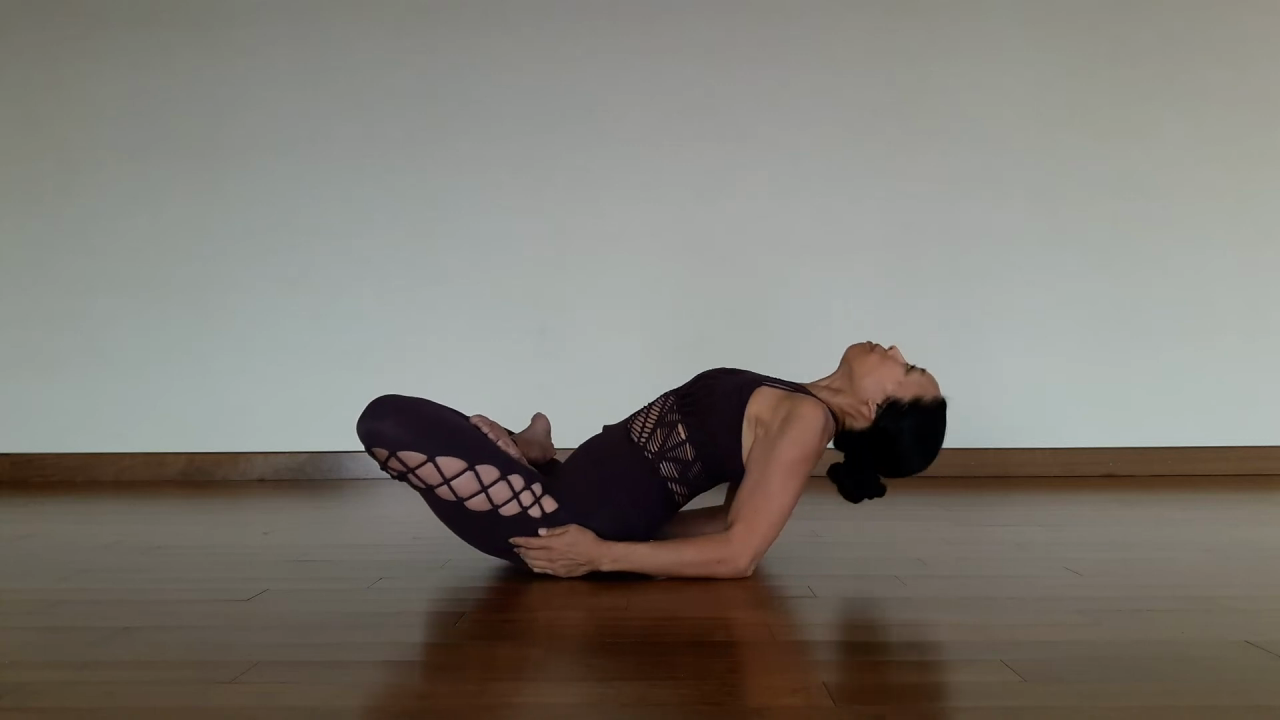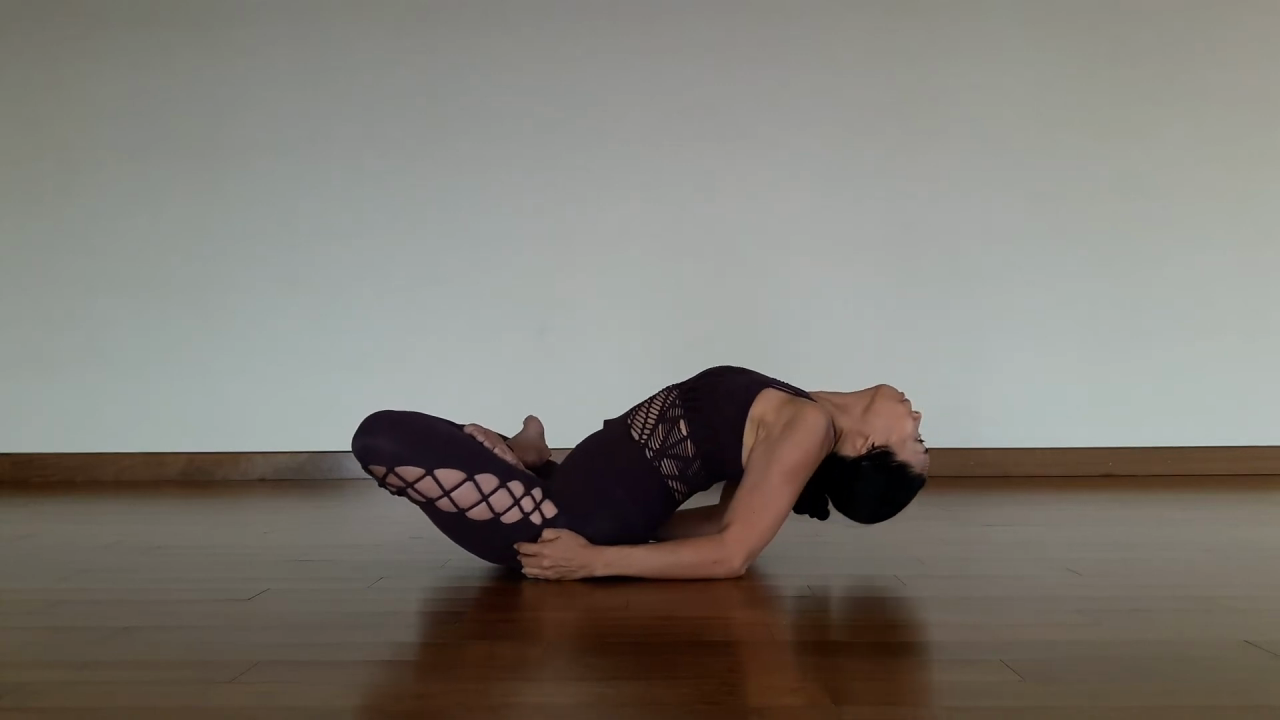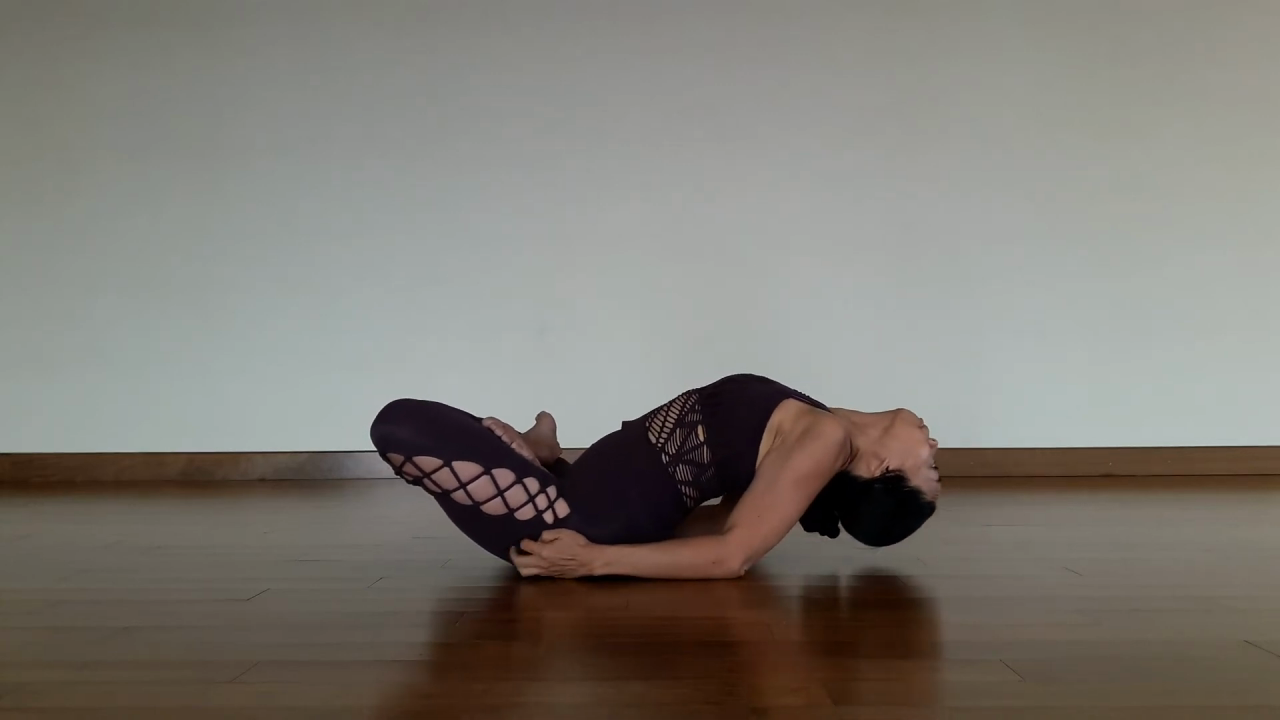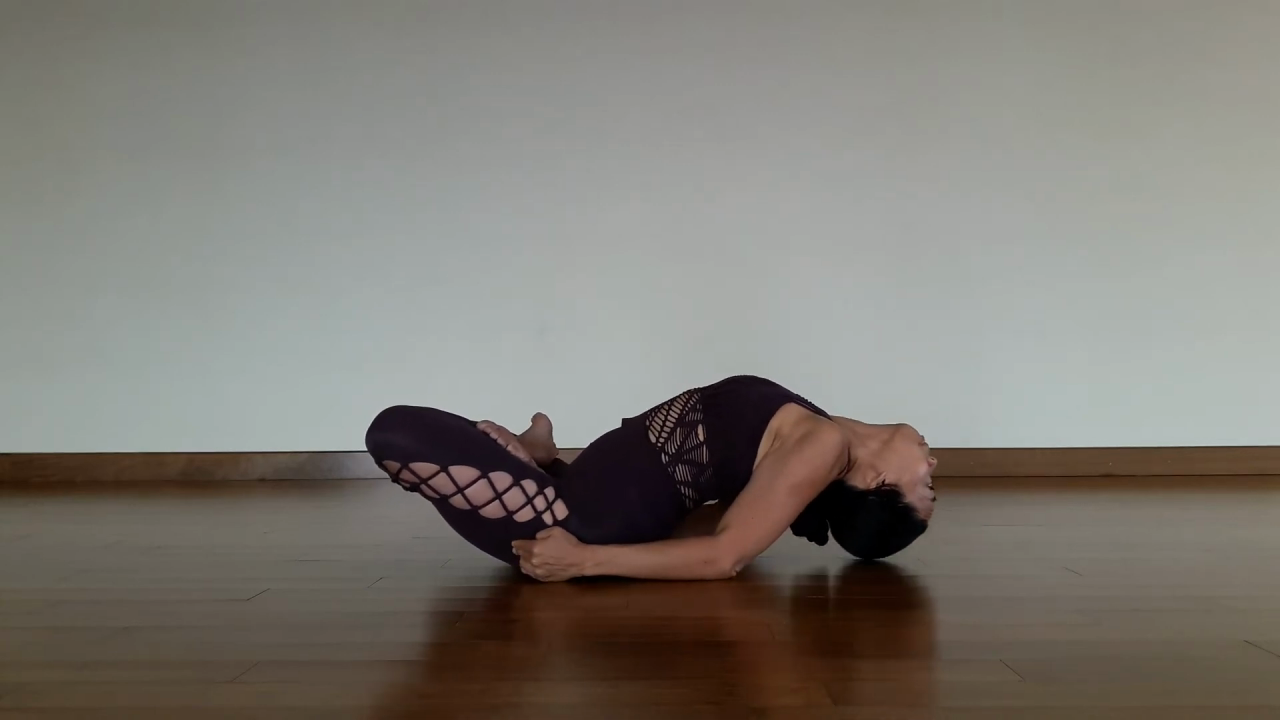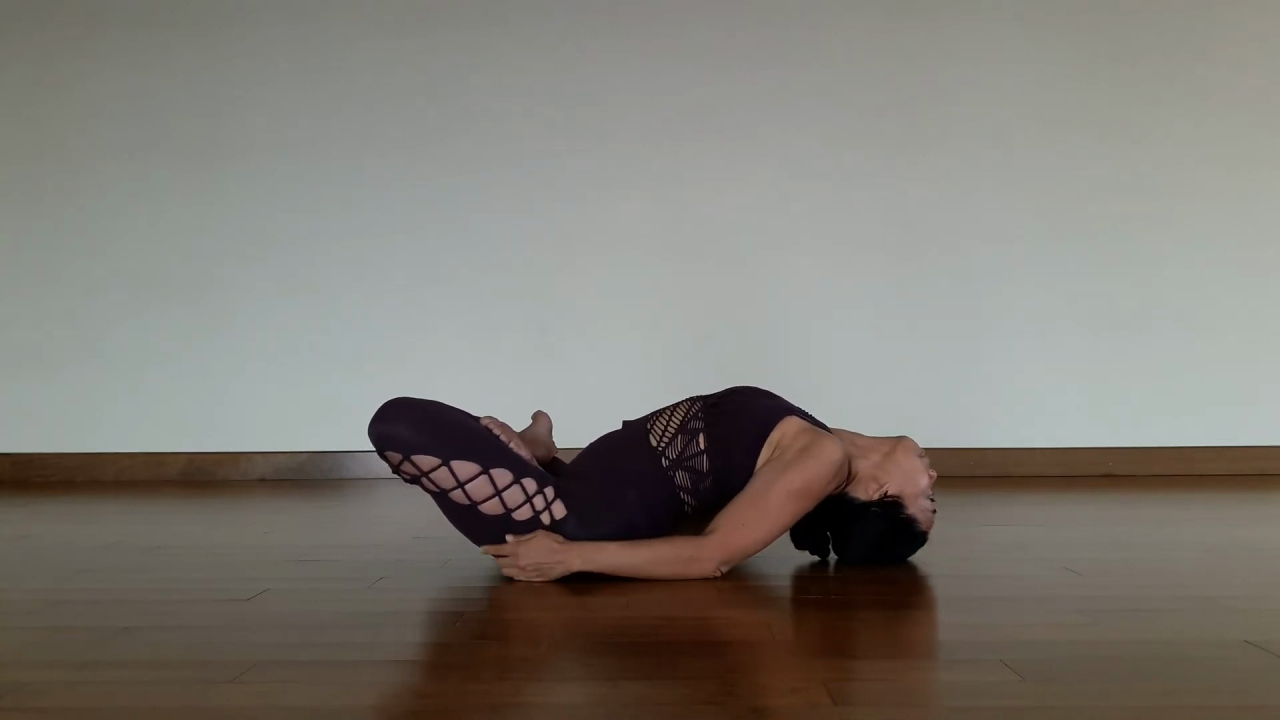
dt=1s
person 1, frame 1
left shoulder: (806, 418)
right shoulder: (793, 408)
left elbow: (737, 553)
right elbow: (737, 519)
left wrist: (603, 555)
left hip: (573, 524)
right hip: (586, 502)
left knee: (387, 421)
person 1, frame 2
left shoulder: (810, 424)
right shoulder: (793, 417)
left elbow: (731, 553)
right elbow: (732, 519)
left wrist: (596, 561)
left hip: (571, 524)
right hip: (586, 504)
left knee: (380, 438)
person 1, frame 3
left shoulder: (828, 436)
right shoulder: (812, 433)
left elbow: (731, 555)
left wrist: (595, 560)
left hip: (587, 524)
right hip: (600, 501)
left knee: (401, 424)
person 1, frame 4
left shoulder: (826, 444)
right shoulder: (814, 440)
left elbow: (723, 556)
left wrist: (584, 560)
left hip: (587, 524)
right hip: (598, 501)
left knee: (395, 431)
person 1, frame 5
left shoulder: (827, 459)
right shoulder: (819, 450)
left elbow: (712, 554)
left wrist: (572, 557)
left hip: (582, 523)
right hip: (596, 498)
left knee: (398, 423)
left ankle: (538, 460)
